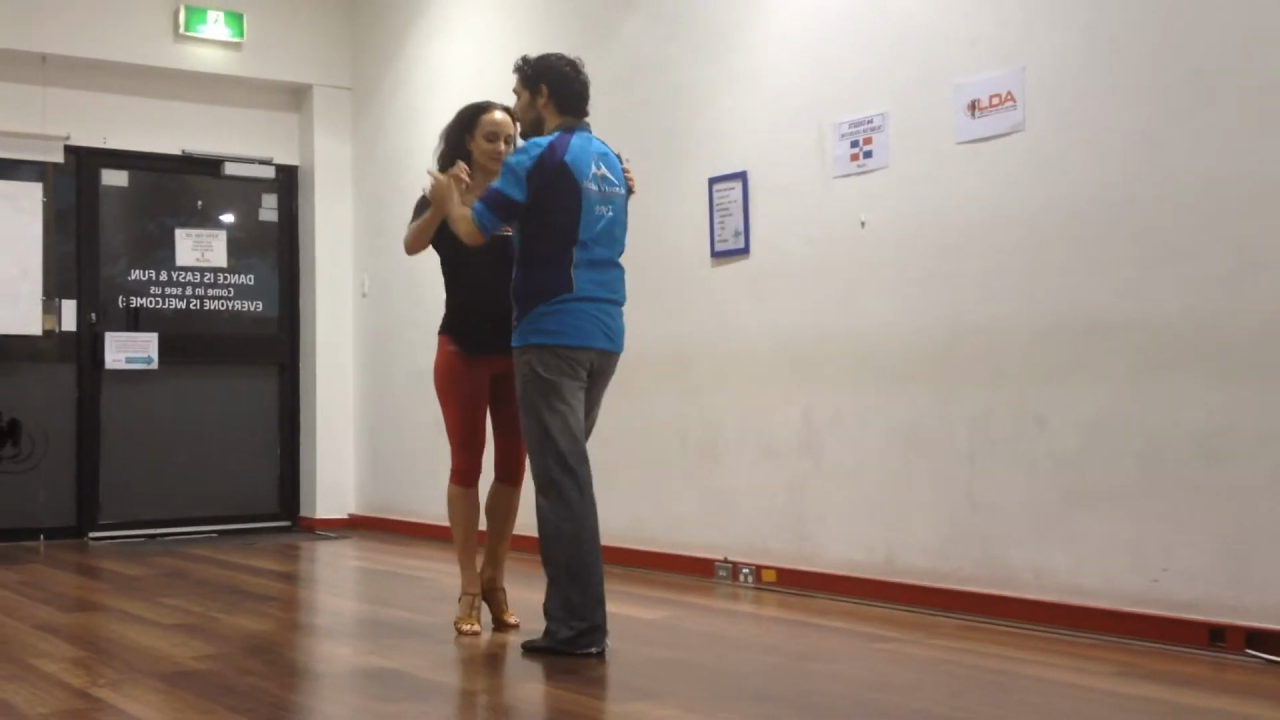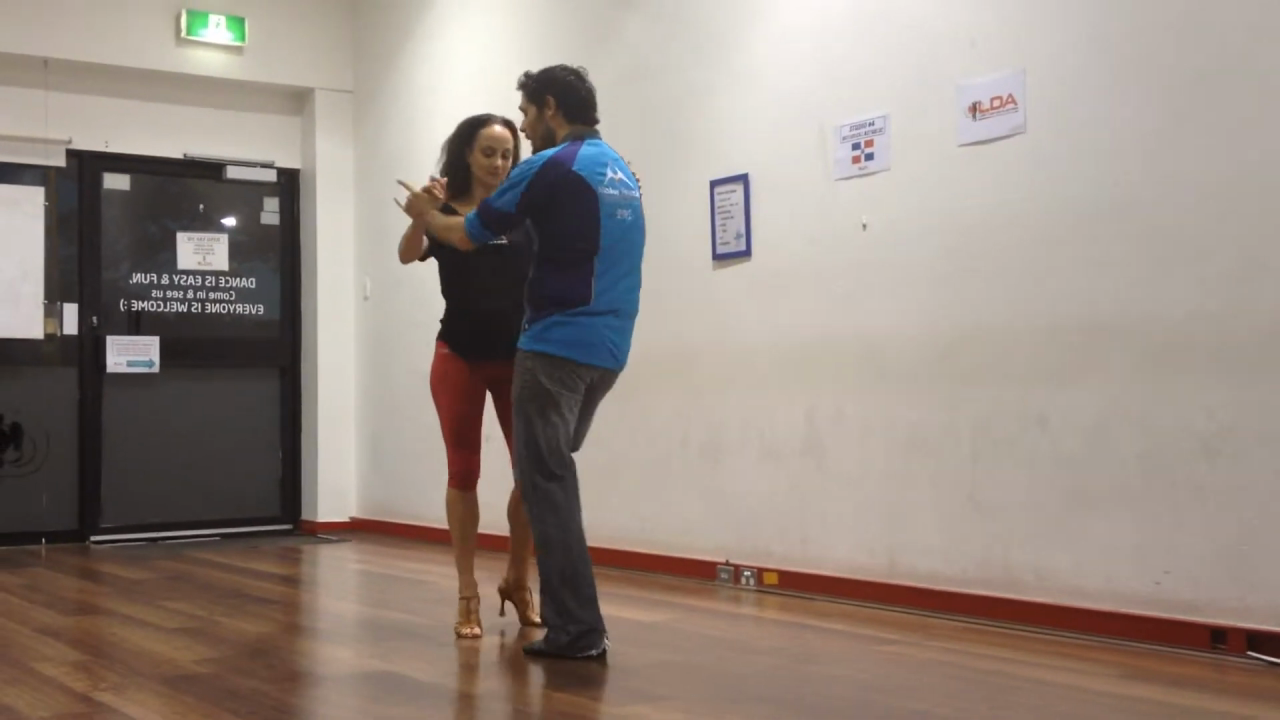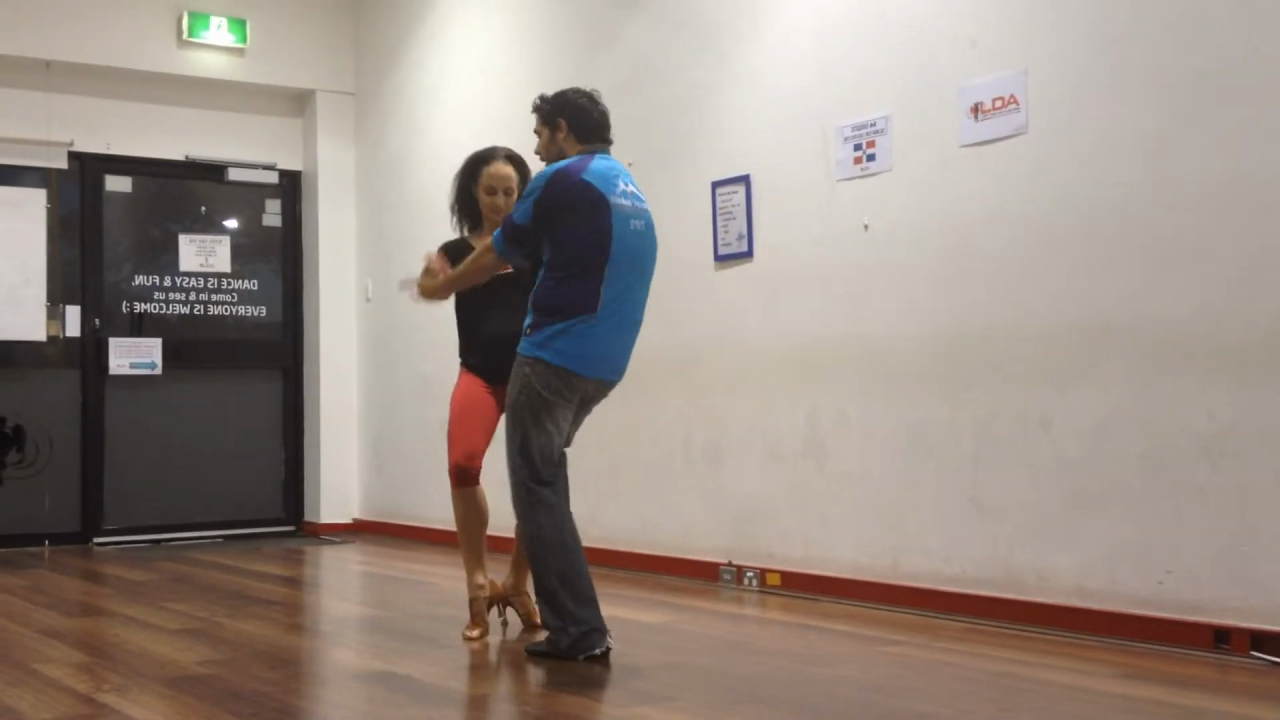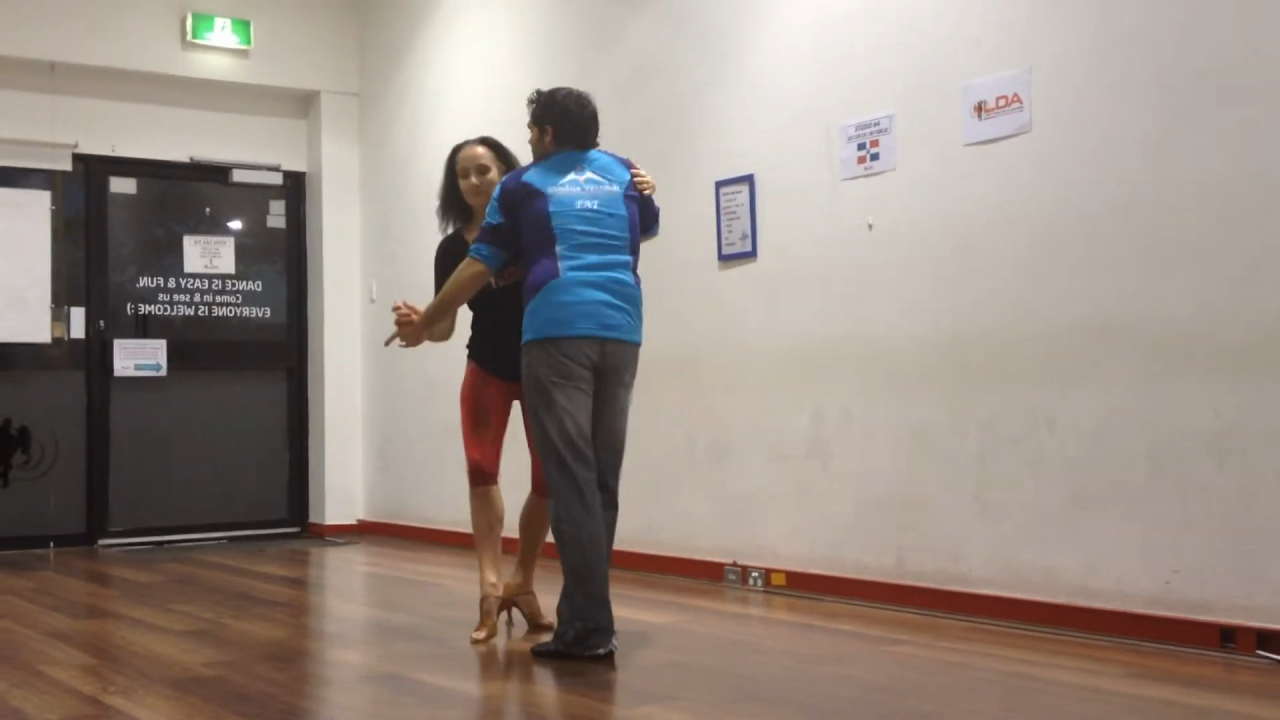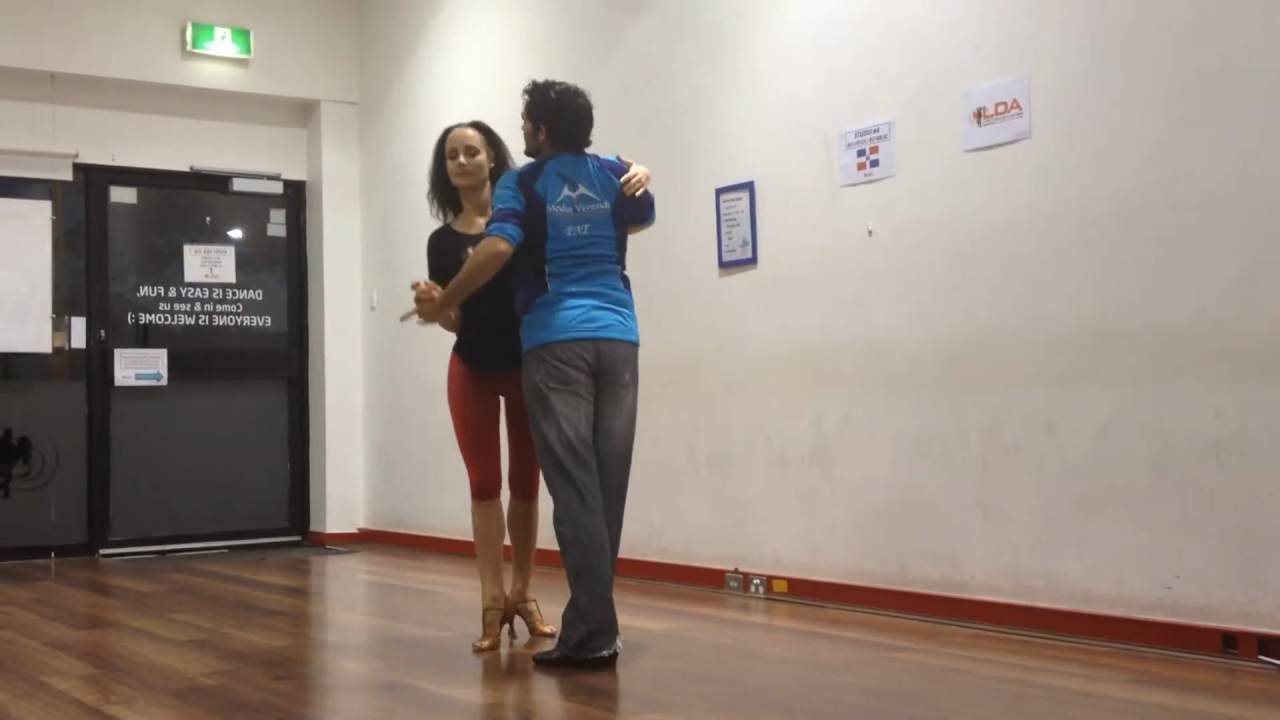
dt=0.4s
person 1, frame 1
left shoulder: (540, 155)
right shoulder: (609, 160)
left elbow: (474, 230)
left wrist: (447, 196)
left hip: (552, 334)
right hip: (602, 335)
left knee: (562, 477)
right knee: (561, 470)
left ankle: (578, 626)
right ankle: (575, 612)
person 1, frame 2
left shoulder: (552, 167)
right shoulder: (621, 170)
left elbow: (469, 235)
left wrist: (428, 211)
left hip: (558, 345)
right hip: (607, 348)
left knee: (546, 485)
right knee: (554, 477)
left ankle: (576, 629)
right ankle: (572, 620)
person 1, frame 3
left shoulder: (564, 178)
right shoulder: (628, 188)
left elbow: (501, 252)
left wrist: (446, 284)
left hip: (556, 354)
right hip: (604, 360)
left knee: (538, 490)
right knee: (546, 478)
left ankle: (580, 629)
right ankle: (571, 620)
person 1, frame 4
left shoulder: (521, 184)
right shoulder: (622, 172)
left elbow: (480, 266)
right elbow: (647, 227)
left wrist: (424, 323)
left hip: (557, 330)
right hip: (622, 332)
left knee: (570, 480)
right knee: (602, 478)
left ankle: (588, 628)
right ankle: (588, 617)
person 1, frame 5
left shoulder: (521, 183)
right shoulder: (615, 174)
left elbow: (498, 248)
right elbow: (643, 219)
left wrist: (443, 303)
left hip: (555, 339)
right hip: (619, 338)
left knee: (575, 489)
right knee: (607, 486)
left ankle: (592, 633)
right ankle: (594, 625)
person 2, frame 1
right shoulder: (442, 202)
right elbow: (412, 245)
right wrist: (443, 203)
left hip: (518, 351)
right hip: (463, 349)
left knee: (513, 467)
right knee: (466, 466)
left ankle: (493, 579)
right ankle: (469, 588)
person 2, frame 2
right shoulder: (442, 213)
right elbow: (407, 255)
right wrist: (419, 219)
left hip: (520, 356)
right hip: (460, 357)
right knee: (464, 470)
left ankle: (517, 581)
right ankle: (467, 592)
person 2, frame 3
right shoulder: (456, 249)
right elbow: (438, 281)
right wrist: (433, 277)
right hip: (479, 374)
right knee: (462, 464)
left ankle: (515, 586)
right ankle: (478, 585)
person 2, frame 4
right shoulder: (453, 249)
right elbow: (441, 328)
left wrist: (639, 191)
right hip: (489, 371)
left knee: (548, 481)
right knee: (481, 465)
left ankle: (521, 585)
right ankle: (490, 586)
person 2, frame 5
right shoulder: (442, 241)
right elbow: (453, 320)
left wrist: (634, 174)
left hip: (530, 366)
right hip: (472, 369)
left knee: (525, 482)
right knee: (484, 483)
left ankle: (523, 595)
right ankle: (493, 602)
